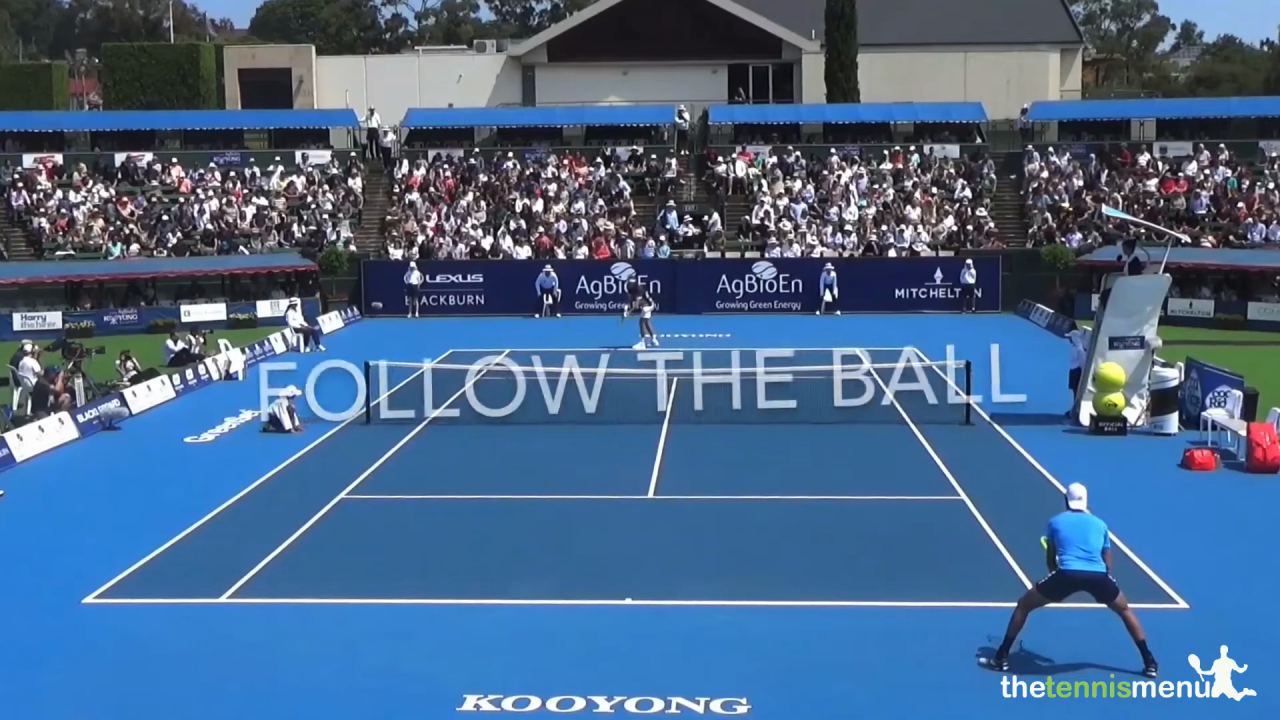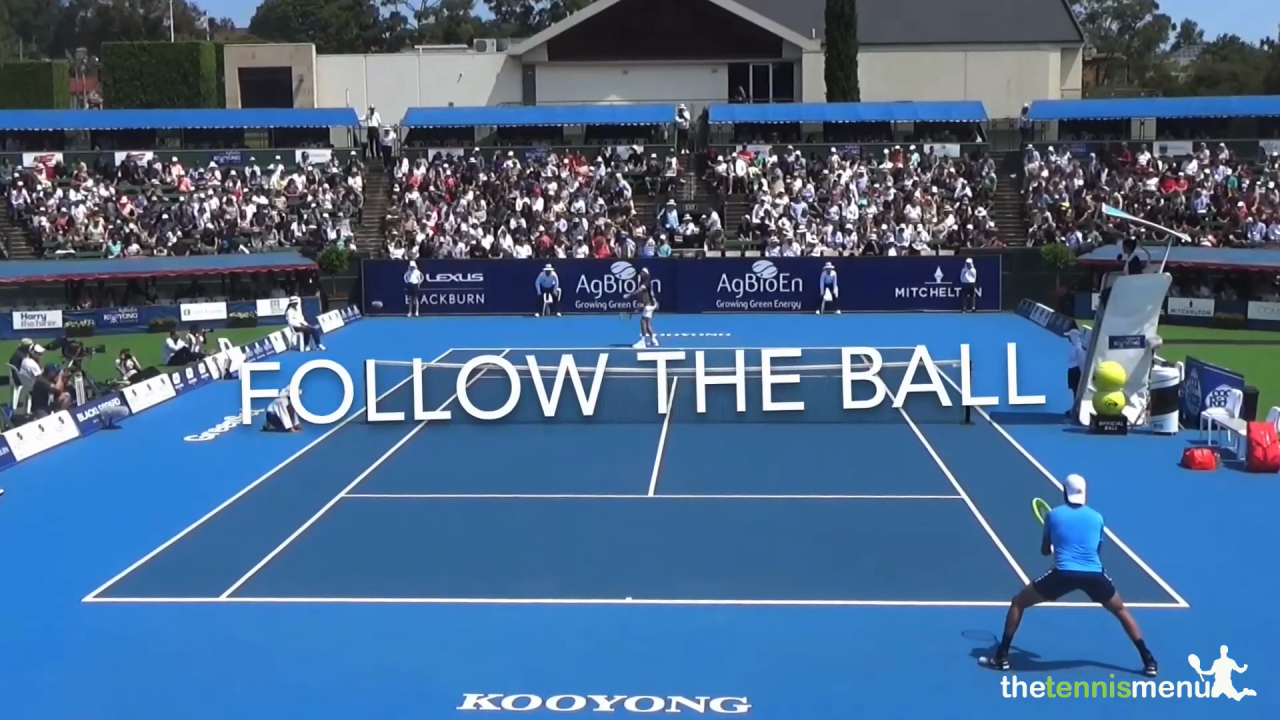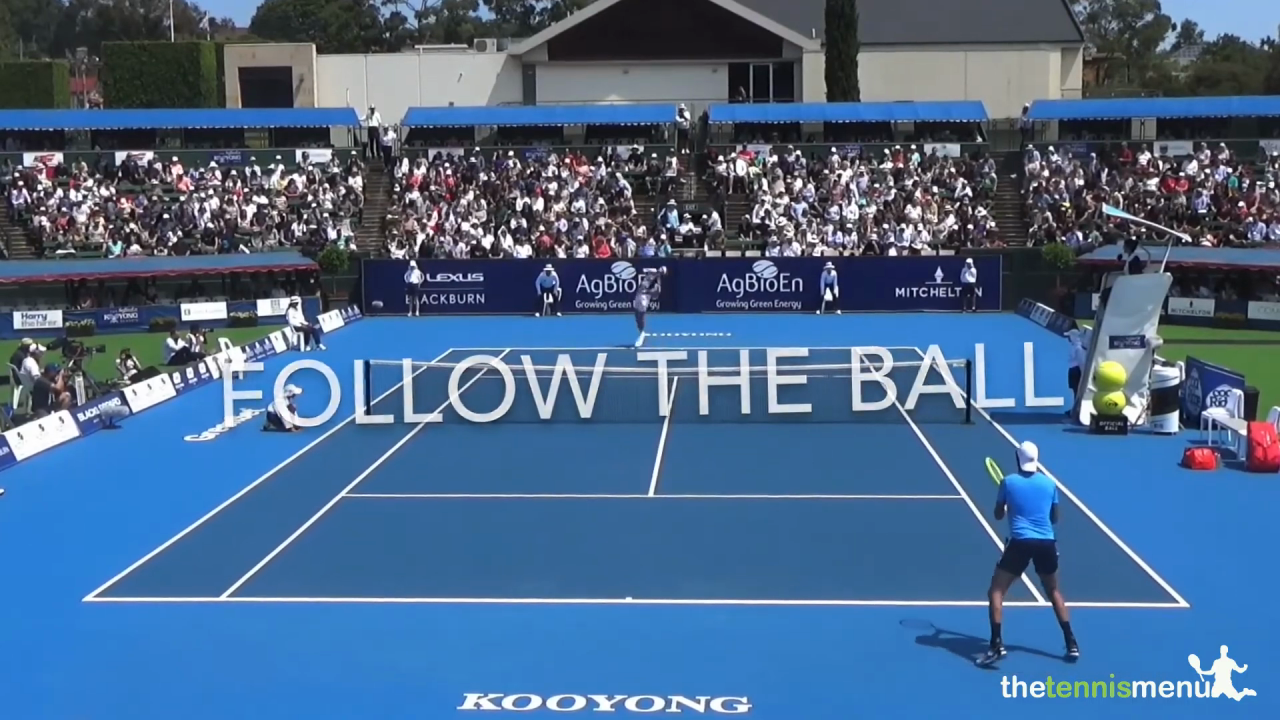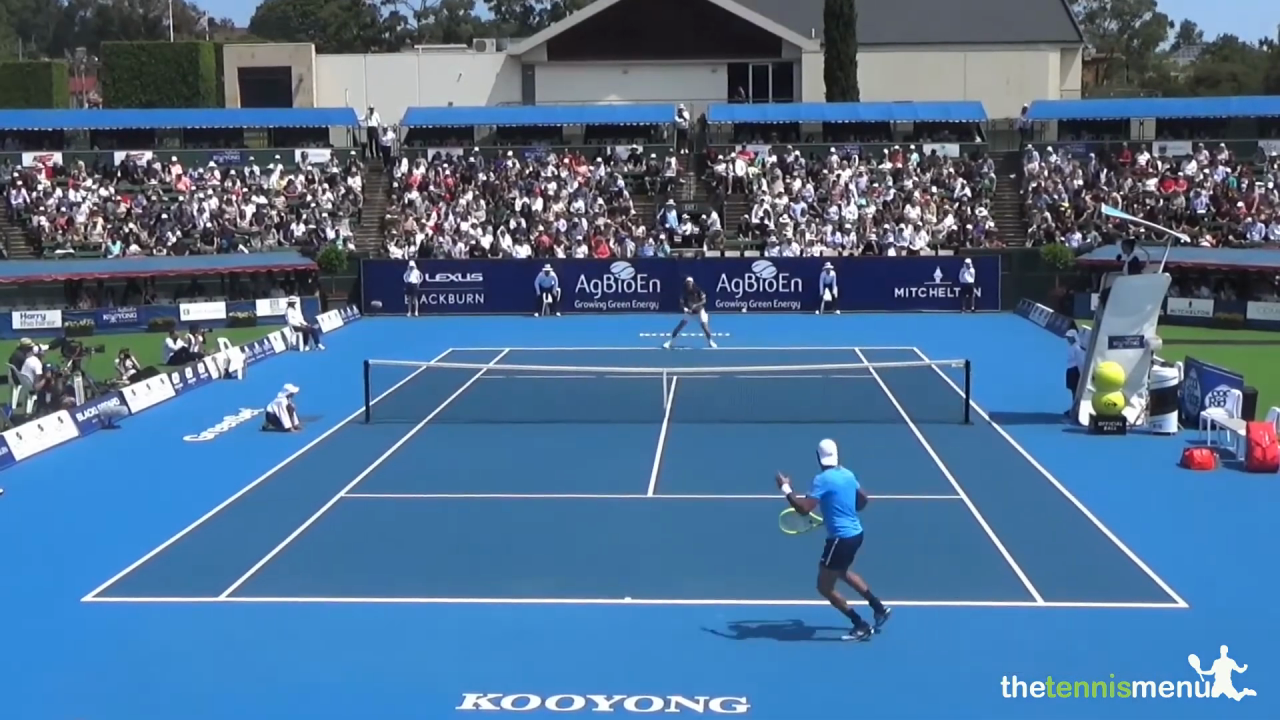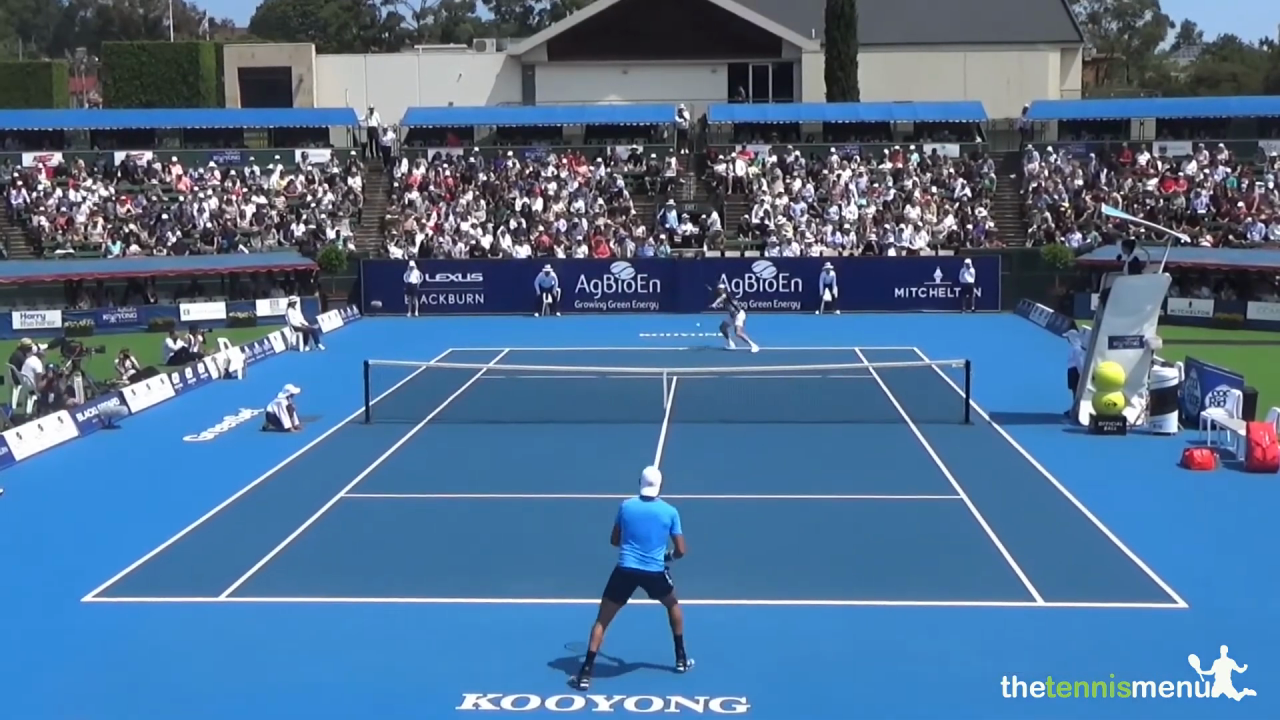
dt=1s
person 1, frame 1
left shoulder: (1055, 522)
right shoulder: (1100, 524)
left elbow: (1051, 562)
right elbow: (1108, 564)
left hip: (1067, 574)
right hip: (1098, 575)
left knee: (1023, 606)
right knee: (1125, 611)
left ankle: (1001, 658)
right ankle: (1149, 663)
person 1, frame 2
left shoulder: (1054, 515)
right shoulder: (1096, 518)
left elbow: (1045, 550)
left hip: (1063, 573)
right hip: (1093, 574)
left knee: (1018, 603)
right knee: (1121, 611)
left ankle: (1001, 656)
right ankle: (1148, 662)
person 1, frame 3
left shoulder: (1009, 482)
right shoulder: (1049, 484)
left elbow: (998, 515)
left hip: (1020, 542)
right hip: (1047, 543)
left knee: (996, 591)
right knee: (1053, 592)
left ankle: (996, 646)
right ankle: (1071, 645)
person 1, frame 4
left shoulder: (822, 479)
right shoulder: (848, 475)
left elbow: (804, 509)
right elbow: (863, 499)
left wrist: (785, 488)
left hip: (841, 538)
right hip: (855, 534)
left knee: (825, 587)
right knee: (843, 572)
left ankle: (862, 627)
right ankle: (878, 606)
person 1, frame 5
left shoulder: (625, 507)
right shoulder: (669, 512)
left elbow: (614, 540)
right elbow: (681, 551)
right wrist: (668, 556)
left hip: (625, 570)
right hip: (654, 572)
left knee: (602, 621)
right knee: (673, 605)
left ankle: (584, 674)
right ankle: (681, 659)
